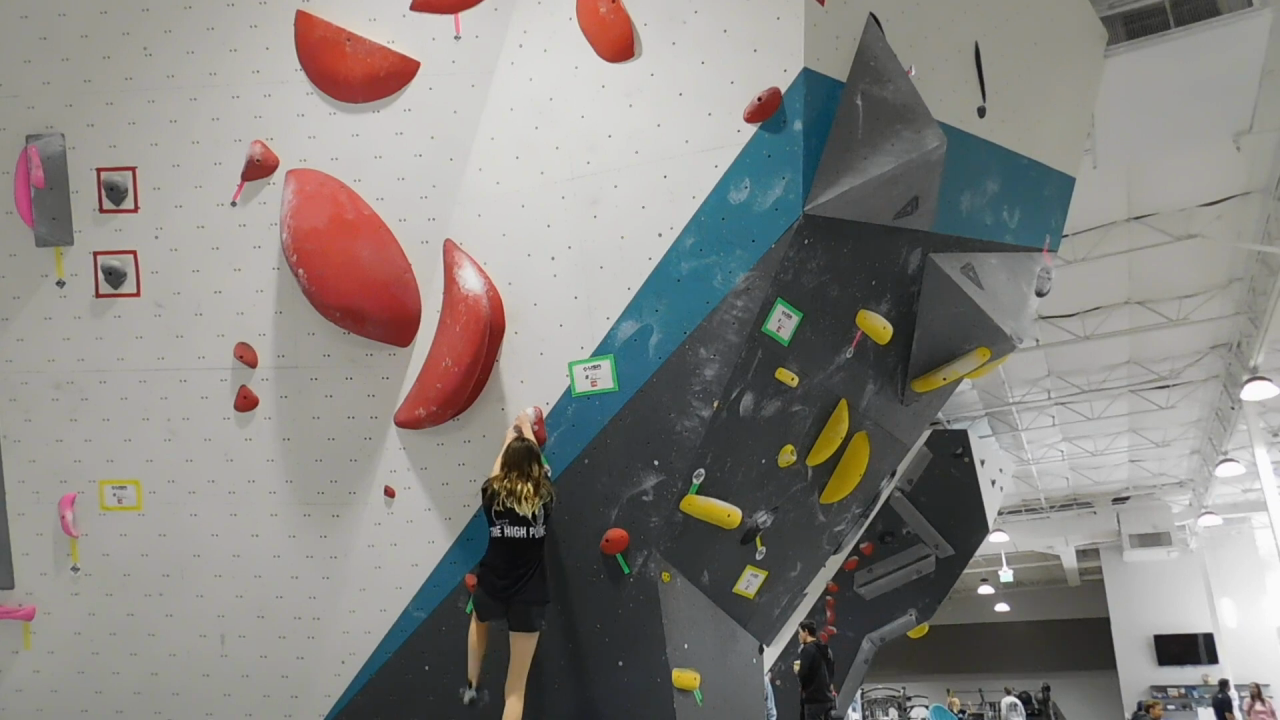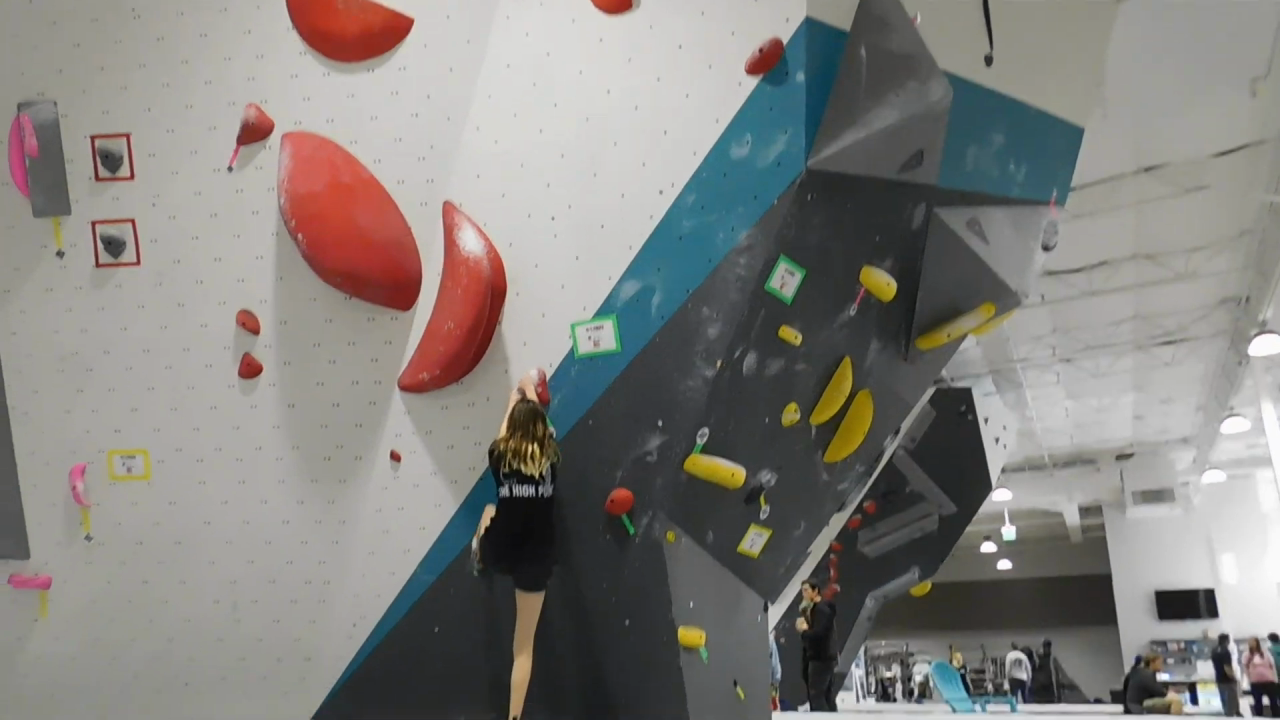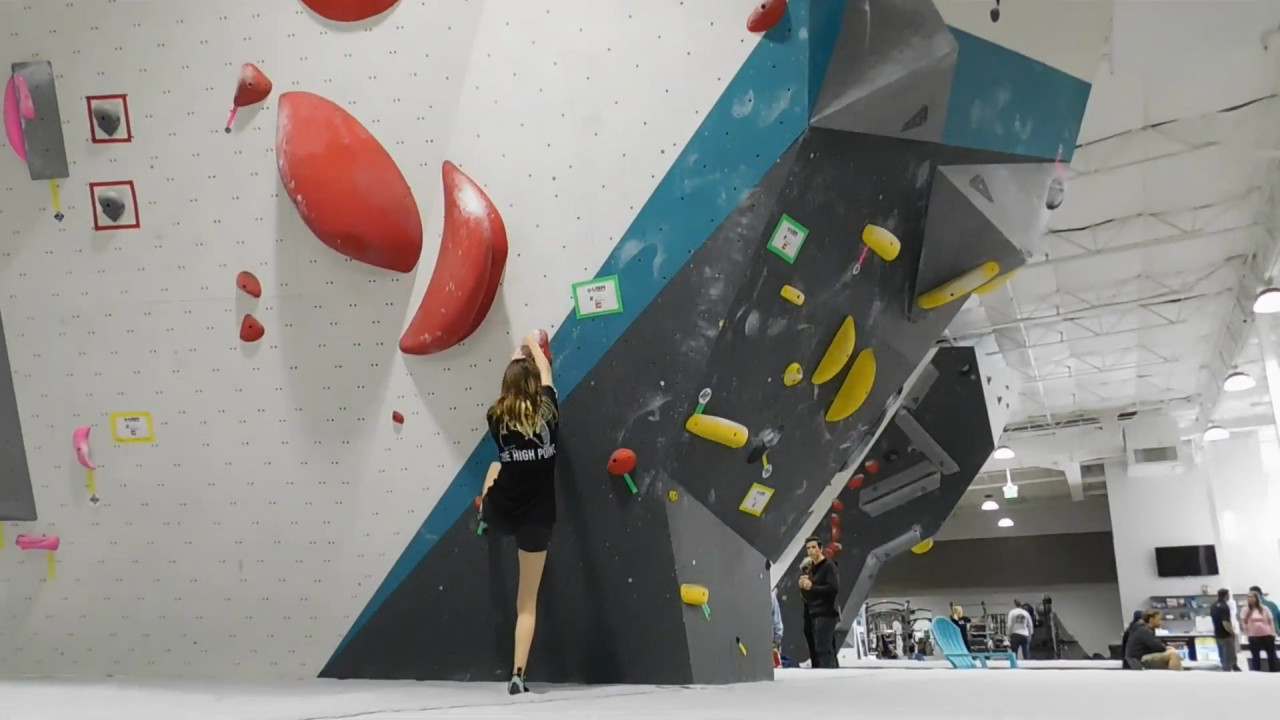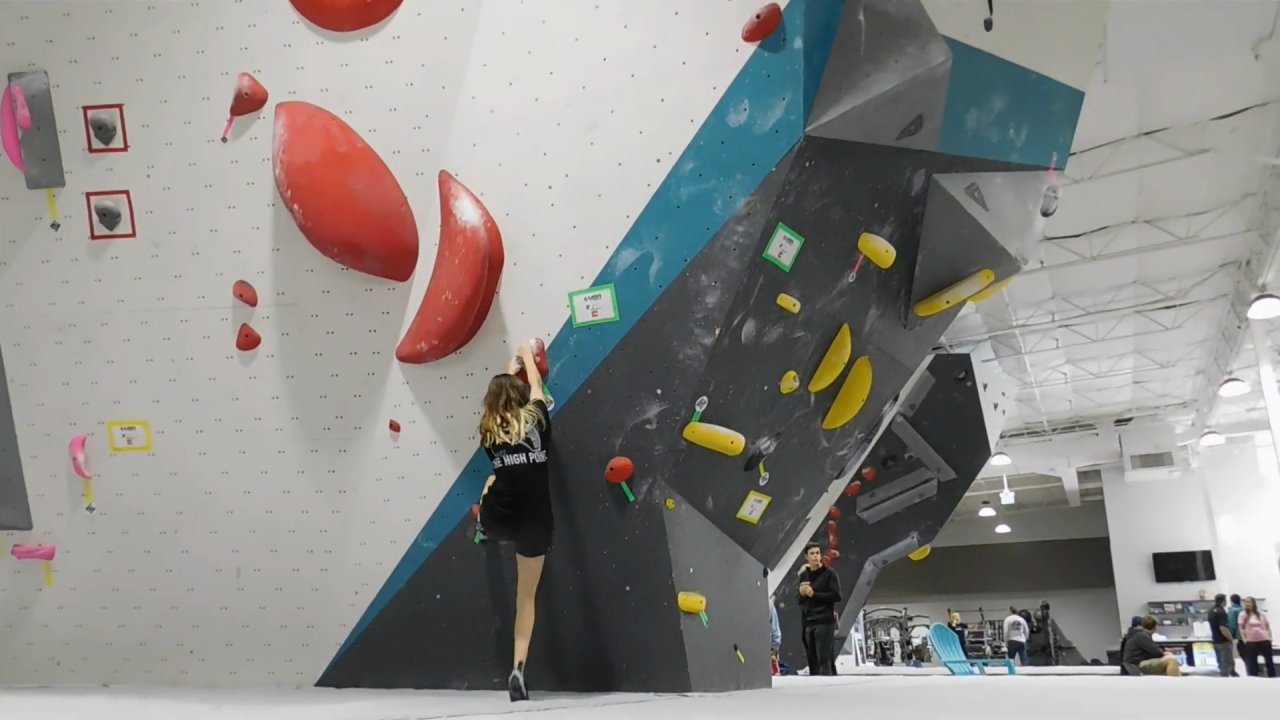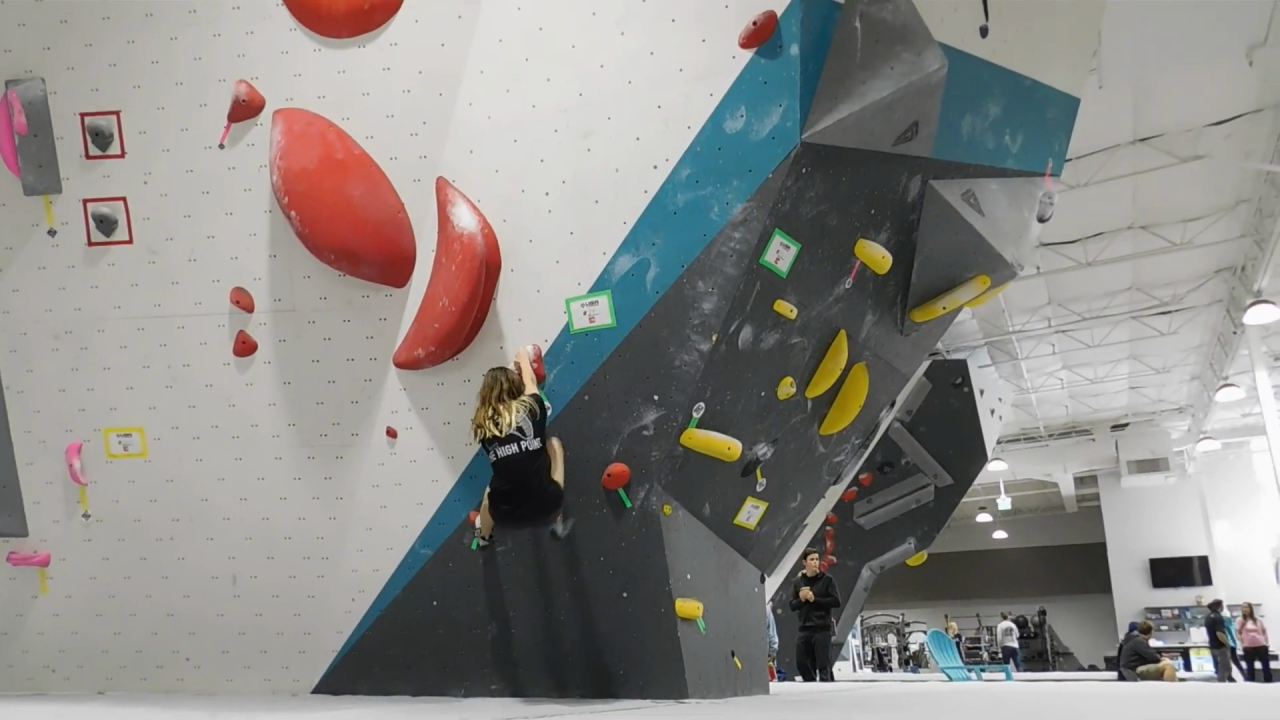
dt=0.3s
person 1, frame 1
left shoulder: (492, 492)
right shoulder: (544, 492)
left elbow: (498, 469)
right elbow: (534, 459)
left wrist: (510, 438)
right wrist: (527, 430)
left hip: (491, 591)
right hip: (530, 599)
left knee: (480, 623)
right knee: (516, 686)
left ankle: (472, 686)
person 1, frame 2
left shoulder: (500, 454)
right shoulder: (550, 453)
left elbow: (505, 432)
right elbow: (538, 421)
left wrist: (515, 401)
right wrist: (531, 394)
left hip: (498, 552)
right hip: (536, 559)
right knee: (524, 645)
left ankle: (478, 560)
person 1, frame 3
left shoulder: (497, 416)
right shoulder: (548, 410)
left elbow: (506, 393)
right elbow: (546, 373)
left wrist: (516, 360)
right wrist: (534, 347)
left hip: (500, 514)
right hip: (537, 519)
right knee: (527, 602)
left ankle: (483, 518)
right ankle: (518, 676)
person 1, frame 4
left shoulder: (487, 429)
right shoulder: (536, 417)
left elbow: (499, 391)
right elbow: (536, 385)
left wrist: (510, 370)
right wrist: (527, 355)
left hip: (497, 518)
right hip: (536, 522)
right knee: (527, 598)
left ankle: (484, 527)
right ankle: (518, 670)
person 1, frame 5
left shoulder: (482, 424)
right shoulder: (530, 407)
right elbow: (530, 384)
right wrist: (524, 362)
left hip: (505, 514)
right hip: (545, 505)
right knee: (554, 443)
left ankle: (485, 535)
right ankle: (557, 521)
